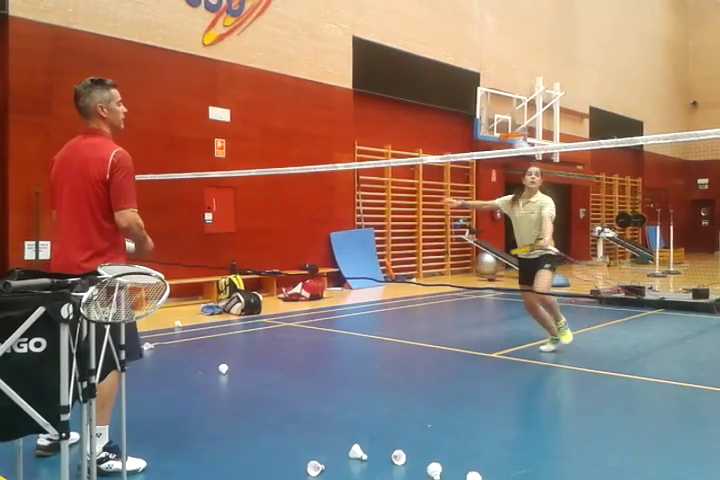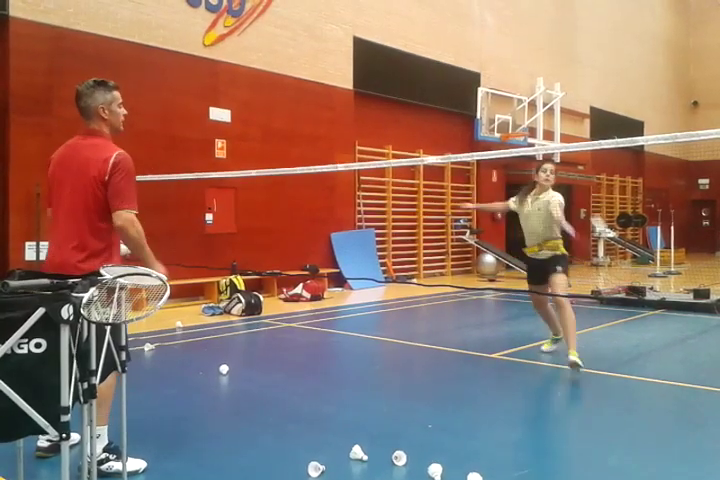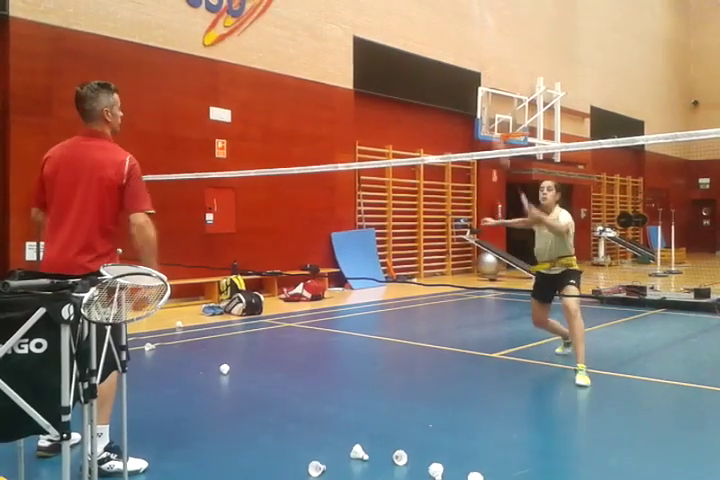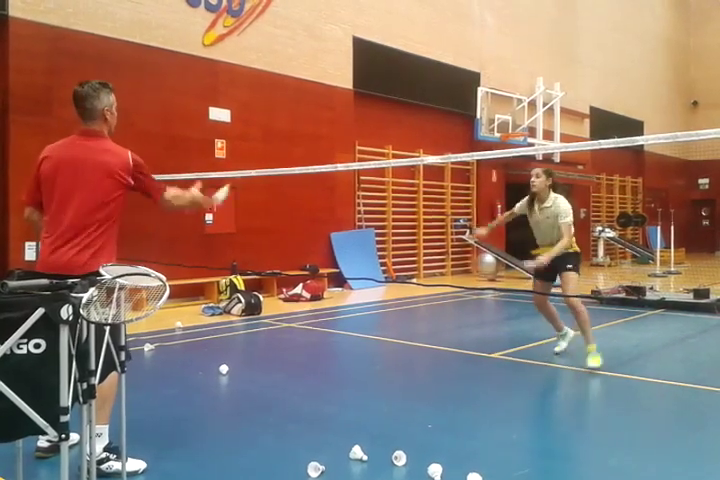
dt=0.2s
person 1, frame 1
left shoulder: (63, 155)
right shoulder: (114, 156)
right elbow: (127, 219)
right wrist: (145, 241)
left hip: (64, 270)
right hip: (99, 273)
right knee: (109, 361)
left ankle: (50, 433)
right ankle: (99, 450)
person 1, frame 2
left shoulder: (61, 154)
right shoulder: (115, 159)
left elbow: (54, 213)
right elbow: (124, 221)
right wrist: (151, 262)
left hip: (59, 270)
right hip: (95, 273)
right knee: (106, 361)
left ankle: (51, 434)
right ankle: (100, 450)
person 1, frame 3
left shoulder: (54, 155)
right shoulder: (123, 162)
left elbow: (37, 214)
right elbow: (140, 224)
right wrist: (150, 273)
left hip: (55, 271)
right hip: (95, 274)
right knee: (106, 362)
left ankle: (50, 434)
right ankle: (101, 450)
person 1, frame 4
left shoulder: (49, 154)
right shoulder: (124, 160)
left elbow: (31, 213)
right elbow: (168, 198)
right wrist: (195, 197)
left hip: (51, 272)
right hip: (92, 274)
right knee: (107, 362)
left ankle: (49, 434)
person 2, frame 1
left shoulder: (546, 201)
right shoulder: (512, 201)
left elbow: (548, 222)
right elbow: (485, 204)
left wrist: (547, 238)
right wrist: (461, 204)
left hip: (544, 254)
right hip: (525, 257)
left knee: (541, 292)
right knee: (530, 304)
left ankle: (561, 322)
right ankle: (555, 337)
person 2, frame 2
left shoulder: (555, 197)
right shoulder: (523, 198)
left elbow: (558, 213)
right elbow: (502, 206)
left wrist: (562, 221)
right wrist: (476, 206)
left hip: (554, 255)
right hip: (533, 256)
left knee: (560, 298)
right knee: (539, 304)
left ankle: (572, 353)
right ankle: (556, 335)
person 2, frame 3
left shoulder: (564, 217)
right shoulder: (537, 216)
left elbow: (561, 229)
right elbow: (524, 222)
left wrist: (541, 217)
right wrist: (497, 222)
left hip: (566, 270)
right hip: (544, 272)
left knee: (572, 309)
right knee: (539, 321)
left ankle: (581, 368)
right ankle: (568, 337)
person 2, frame 4
left shoulder: (561, 204)
right shoulder: (528, 202)
left elbow: (567, 238)
right elbow: (510, 214)
left wrist: (548, 256)
right wrist: (488, 228)
left hip: (566, 253)
right hip: (544, 255)
left knee: (572, 300)
right knee: (539, 301)
left ankle: (591, 349)
right ankle: (563, 333)
